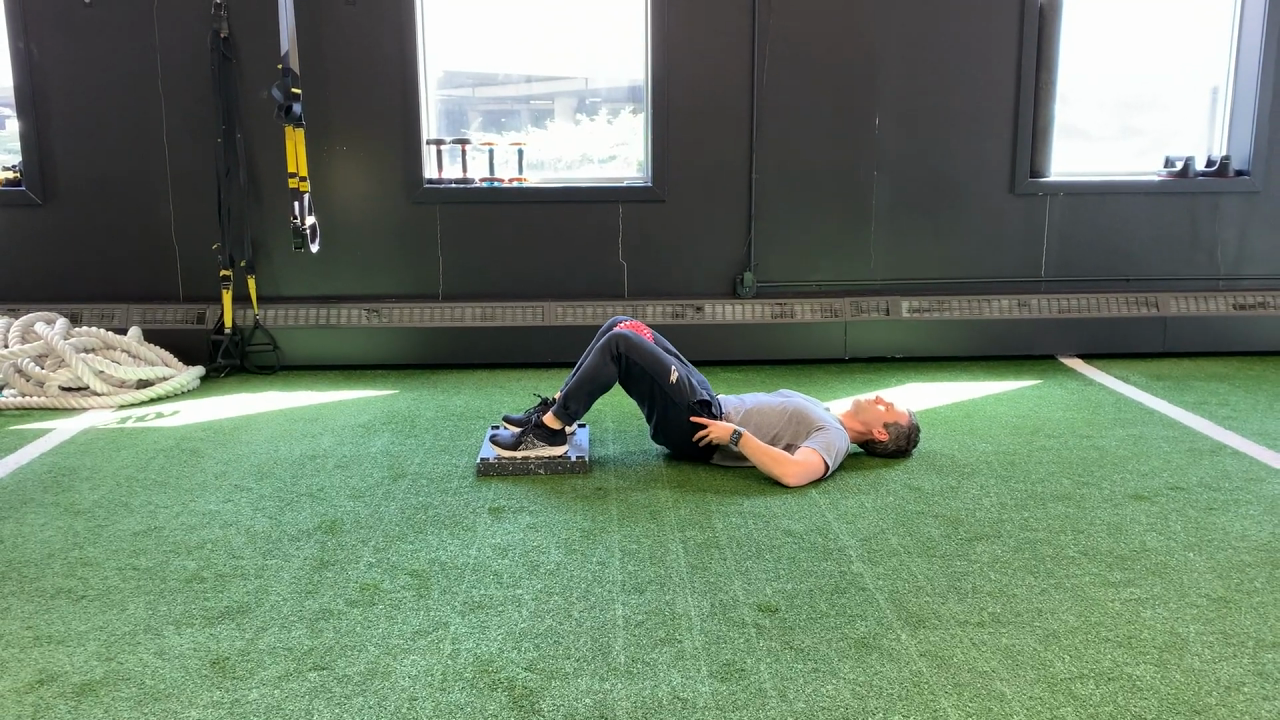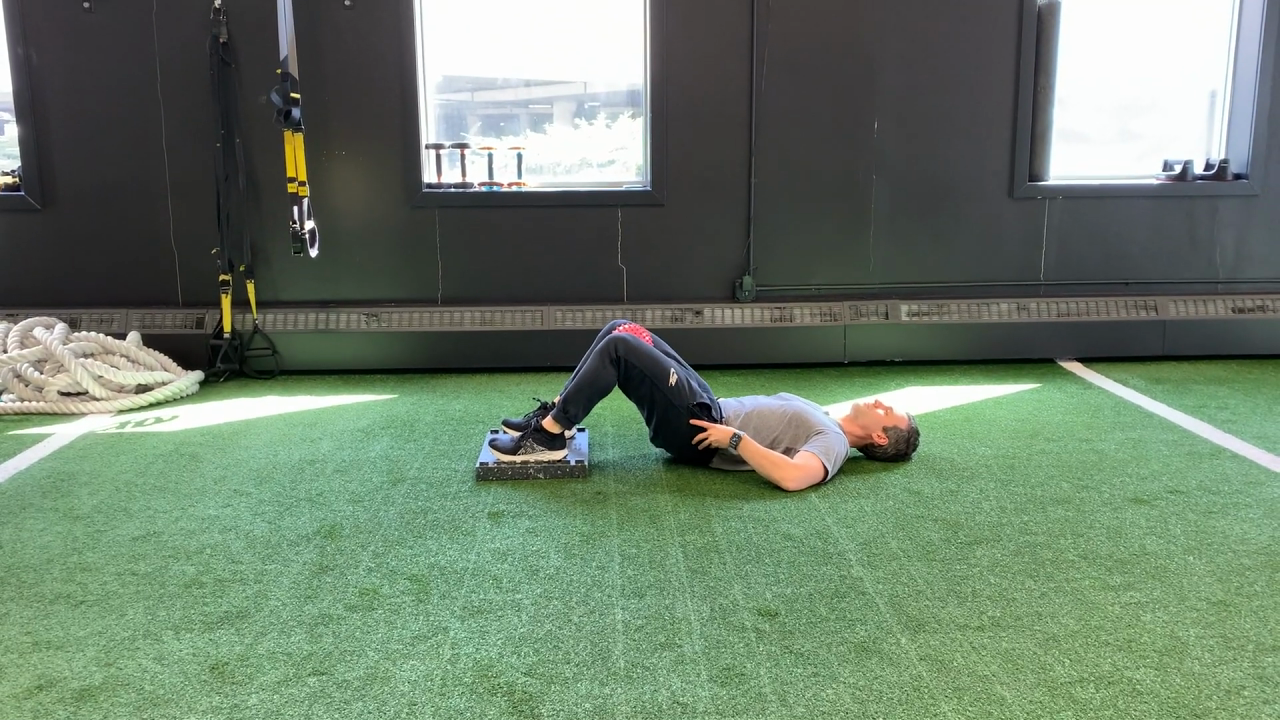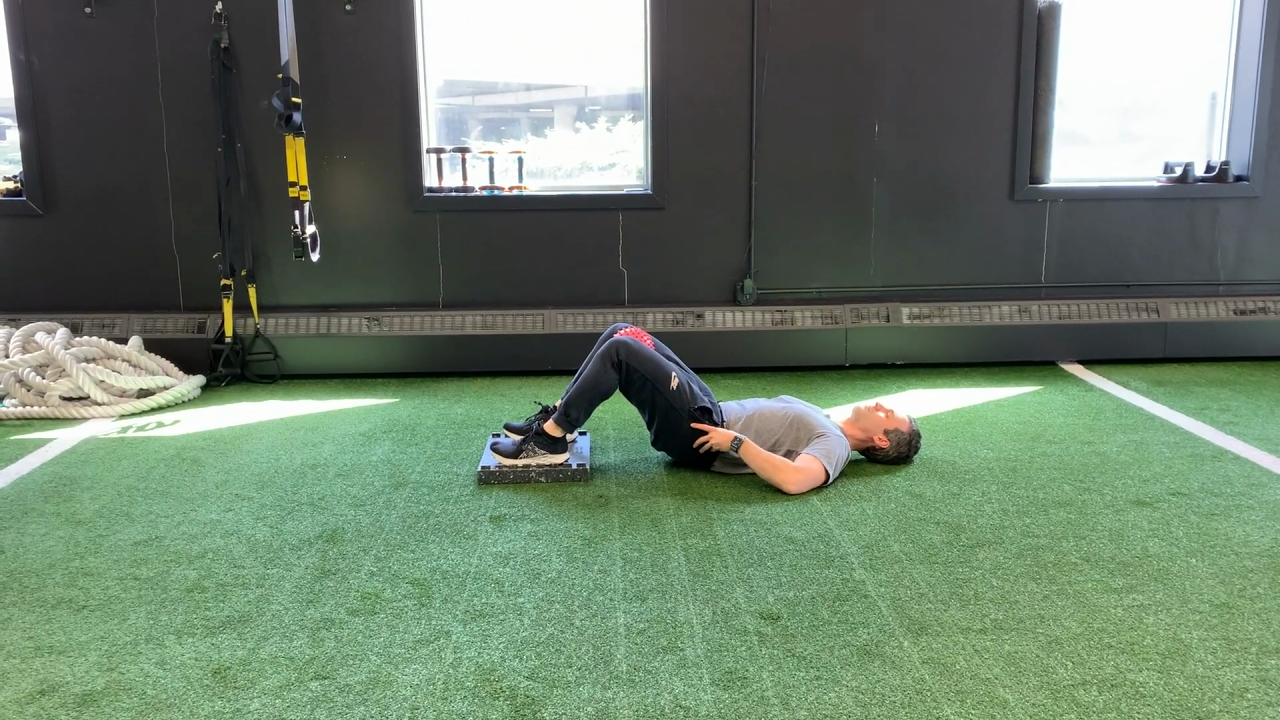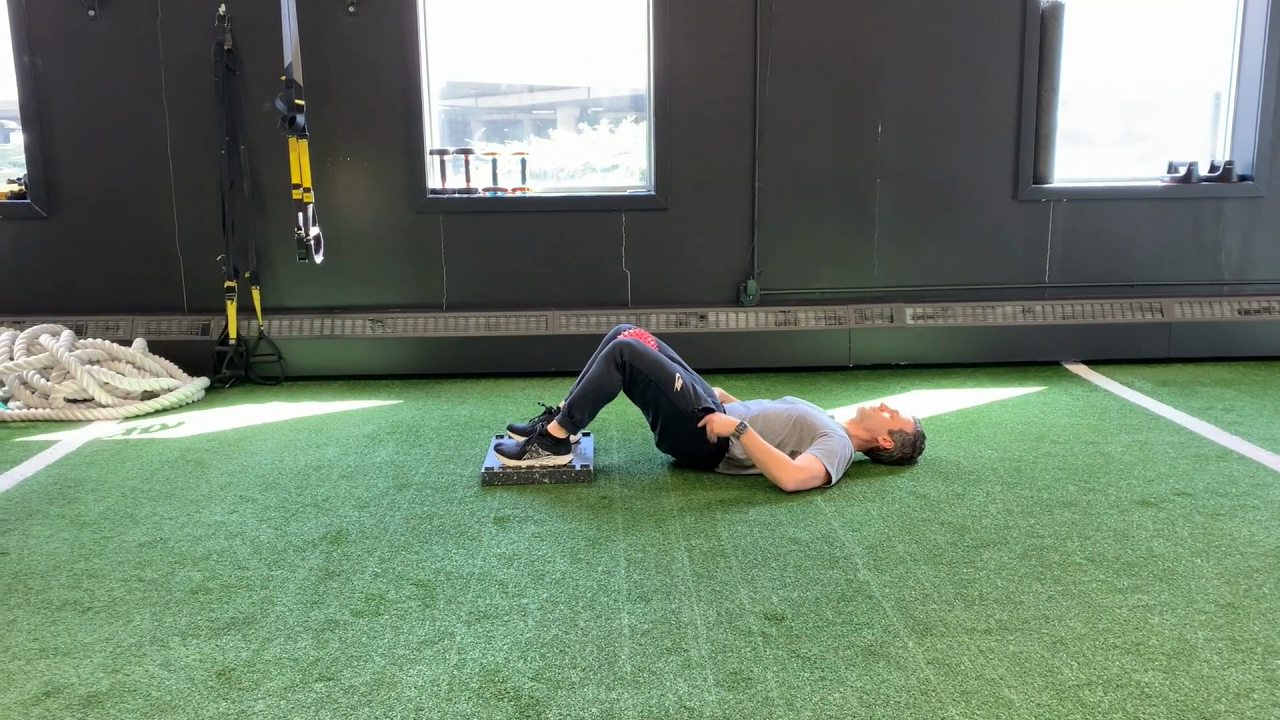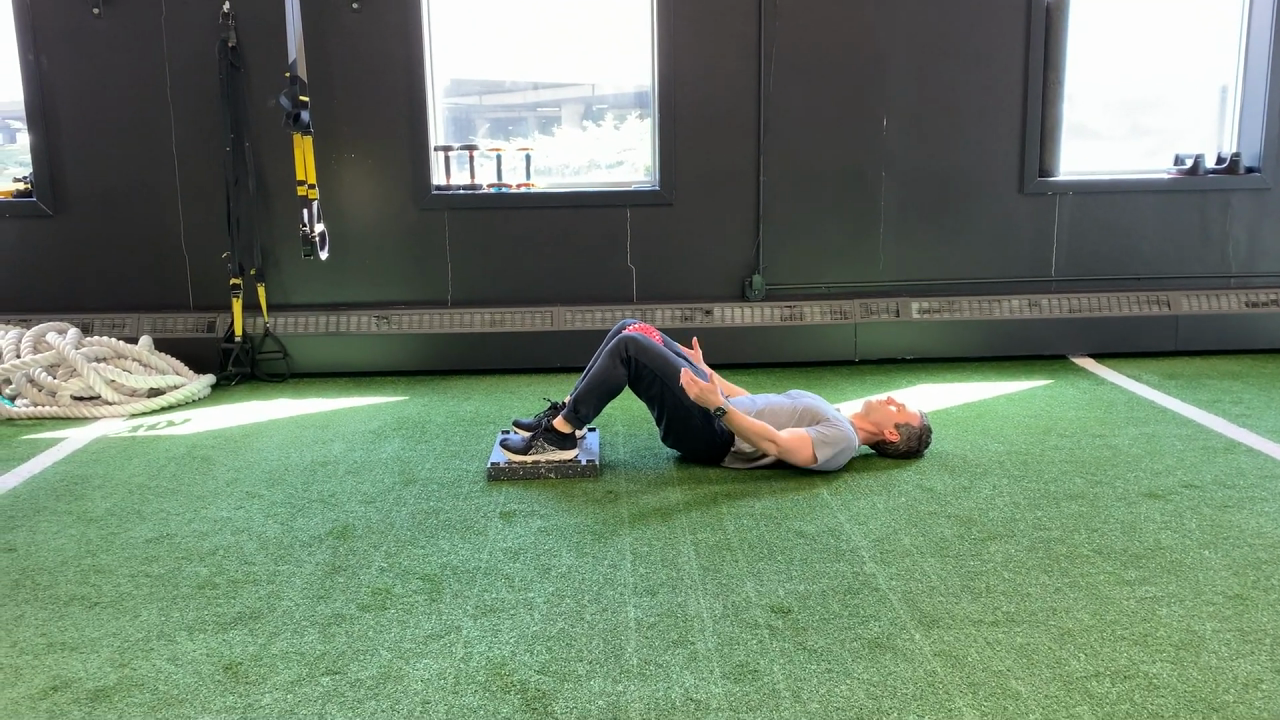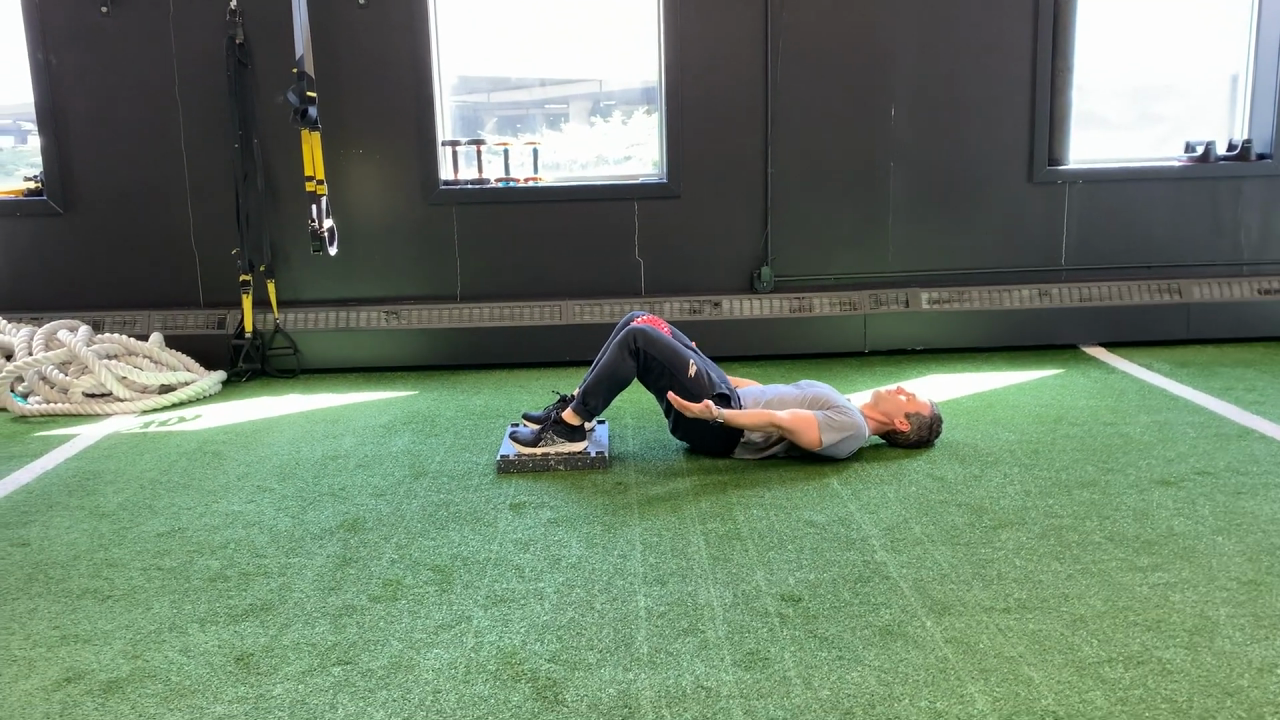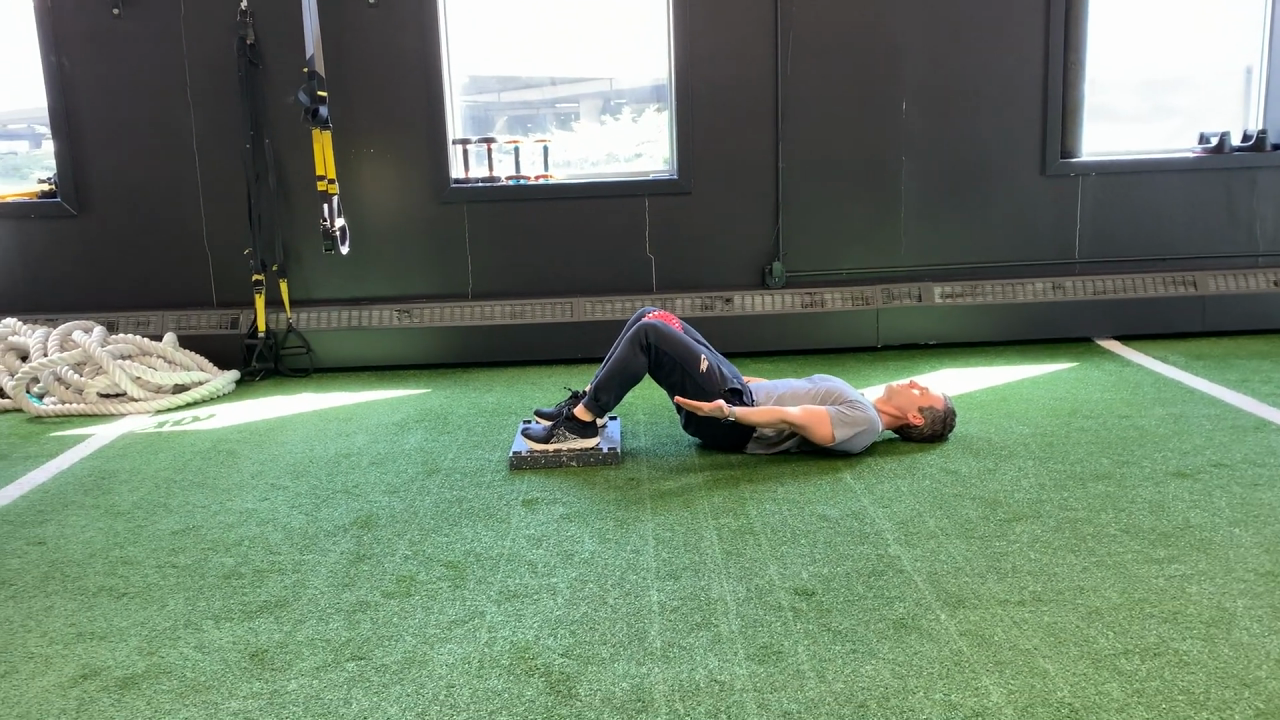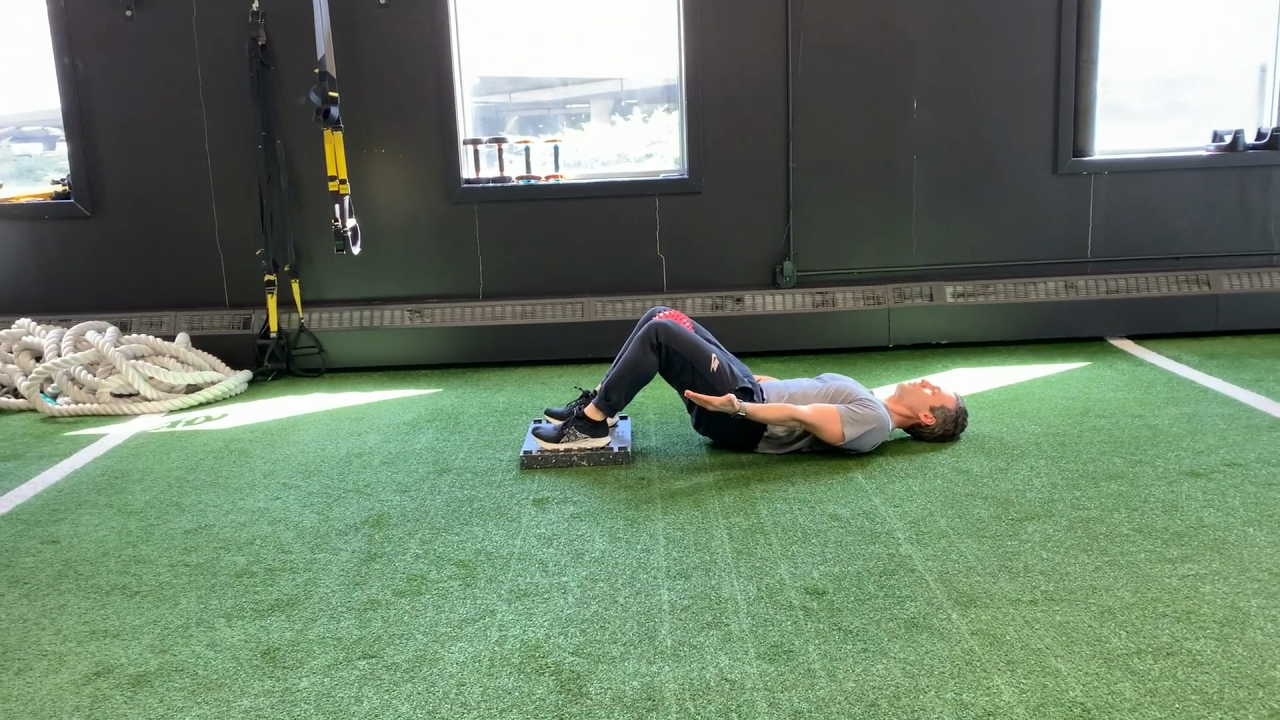
dt=0.3s
person 1, frame 1
left shoulder: (834, 439)
right shoulder: (823, 417)
left elbow: (792, 473)
left wrist: (736, 434)
left hip: (699, 429)
right hip: (710, 406)
left knee: (620, 342)
right knee: (623, 326)
left ankle: (549, 432)
right ankle: (555, 409)
person 1, frame 2
left shoulder: (833, 443)
right shoulder: (822, 421)
left elbow: (791, 477)
left wrist: (734, 438)
left hip: (697, 429)
right hip: (709, 409)
left knee: (618, 346)
right knee: (622, 331)
left ankle: (548, 436)
right ankle: (554, 413)
person 1, frame 3
left shoulder: (834, 447)
right shoulder: (823, 424)
left elbow: (791, 480)
left wrist: (735, 442)
left hip: (698, 432)
right hip: (710, 411)
left knee: (619, 350)
right knee: (622, 334)
left ankle: (549, 440)
right ankle: (555, 417)
person 1, frame 4
left shoulder: (837, 447)
right shoulder: (828, 426)
left elbow: (790, 477)
left wrist: (738, 429)
right wrist: (724, 397)
left hip: (702, 436)
right hip: (714, 415)
left knee: (623, 351)
right knee: (627, 335)
left ankle: (553, 441)
right ankle: (558, 419)
person 1, frame 5
left shoulder: (842, 440)
right shoulder: (833, 420)
left elbow: (774, 444)
left wrist: (716, 405)
right wrist: (704, 370)
left hip: (711, 434)
right hip: (719, 413)
left knee: (630, 346)
right knee: (632, 329)
left ankle: (559, 436)
right ankle: (564, 413)
person 1, frame 6
left shoulder: (850, 429)
right shoulder: (843, 410)
left elbow: (777, 422)
left wrist: (714, 414)
right wrist: (709, 370)
left hip: (722, 430)
right hip: (728, 399)
left knee: (638, 338)
right knee: (641, 322)
left ankle: (569, 427)
right ankle: (574, 405)
person 1, frame 7
left shoulder: (863, 424)
right shoulder: (857, 405)
left elbow: (790, 419)
left wrist: (725, 412)
right wrist: (734, 383)
left hip: (735, 423)
right hip: (739, 392)
left knee: (649, 333)
right knee: (651, 318)
left ankle: (581, 423)
right ankle: (586, 401)
person 1, frame 8
left shoulder: (874, 422)
right shoulder: (868, 403)
left elbow: (800, 417)
left wrist: (736, 407)
right wrist: (745, 385)
left hip: (744, 423)
right hip: (750, 391)
left knee: (659, 333)
right knee: (661, 318)
left ankle: (591, 423)
right ankle: (597, 401)
